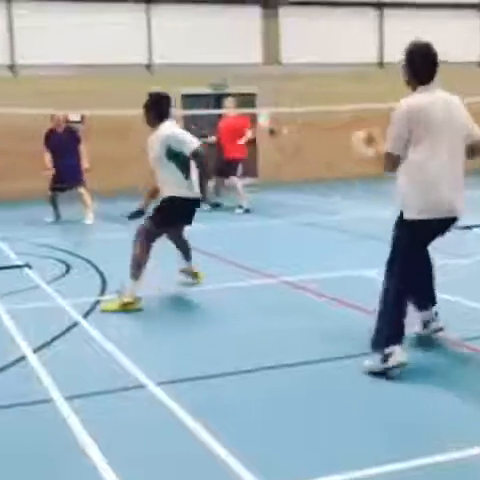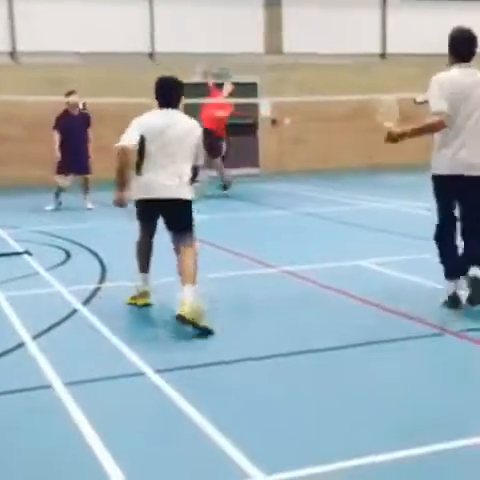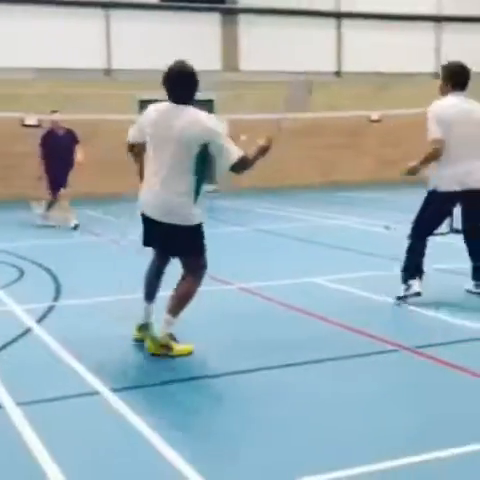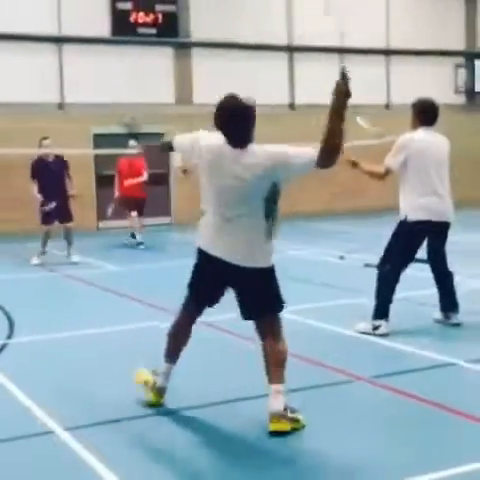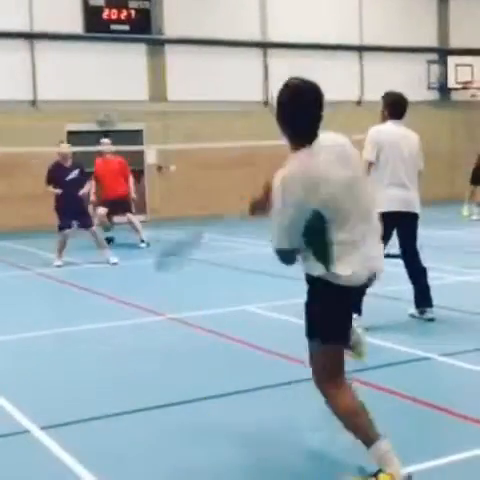
dt=0.5s
person 1, frame 1
left shoulder: (170, 132)
right shoulder: (157, 137)
left elbow: (199, 153)
right elbow: (161, 178)
left wrist: (202, 186)
right wrist: (145, 203)
left hip: (183, 196)
right hip: (183, 196)
left knee: (143, 236)
right knee: (173, 233)
left ankle: (131, 297)
right ankle: (190, 268)
person 1, frame 2
left shoulder: (143, 122)
right shoulder: (193, 126)
left elbow: (125, 152)
right elbow: (196, 167)
left wrist: (122, 189)
left hip: (147, 191)
right hip: (179, 193)
left knee: (146, 235)
right knee: (186, 247)
left ankle: (143, 290)
right ankle: (188, 305)
person 1, frame 3
left shoulder: (151, 113)
right shoulder: (206, 124)
left elbow: (133, 144)
right elbow: (238, 166)
right wrist: (260, 152)
left hip: (150, 206)
right hip: (182, 212)
left knee: (159, 260)
right knee: (195, 271)
left ankle: (145, 323)
right ankle: (162, 337)
person 1, frame 4
left shoulder: (205, 146)
right shoulder: (271, 159)
left elbow: (170, 145)
right elbow: (327, 158)
left wrist: (159, 147)
right wrist: (338, 106)
left hip: (212, 250)
right hip: (254, 259)
left knee: (188, 315)
right knee: (271, 332)
left ankle: (159, 383)
right ankle: (278, 408)
person 1, frame 5
left shoulder: (289, 179)
right shoulder: (340, 144)
left elbow: (286, 252)
left wrist: (284, 244)
right wrist: (271, 200)
left hip: (334, 275)
right hip: (366, 258)
left knee: (328, 378)
right ankle: (342, 336)
person 2, frame 1
left shoulder: (407, 108)
left elbow: (390, 163)
left wrist: (378, 144)
left hip: (419, 205)
right hip: (451, 203)
left knee: (399, 274)
right knee: (416, 254)
left ankle: (390, 349)
right ankle: (429, 314)
person 2, frame 2
left shoulder: (442, 80)
left elbow: (438, 121)
left wrist: (402, 133)
left hip: (446, 166)
left knee: (446, 227)
left ankle: (455, 281)
person 2, frame 3
left shoulder: (438, 108)
left elbow: (437, 148)
left wrist: (418, 165)
left hip: (446, 183)
left knee: (420, 231)
left ankle: (412, 281)
person 2, frame 4
left shoulder: (408, 140)
right shoulder: (444, 143)
left elbow: (382, 173)
left wrist: (360, 165)
left hip: (417, 214)
right hip: (443, 213)
left knee: (389, 266)
right knee: (438, 262)
left ankle: (379, 321)
right ankle: (450, 312)
person 2, frame 5
left shoulder: (376, 133)
right shoulder: (413, 137)
left elbow: (364, 168)
right elbow: (417, 172)
left hip: (385, 205)
right hip: (409, 206)
right knee: (411, 256)
left ankle: (353, 312)
right ankle: (424, 307)
